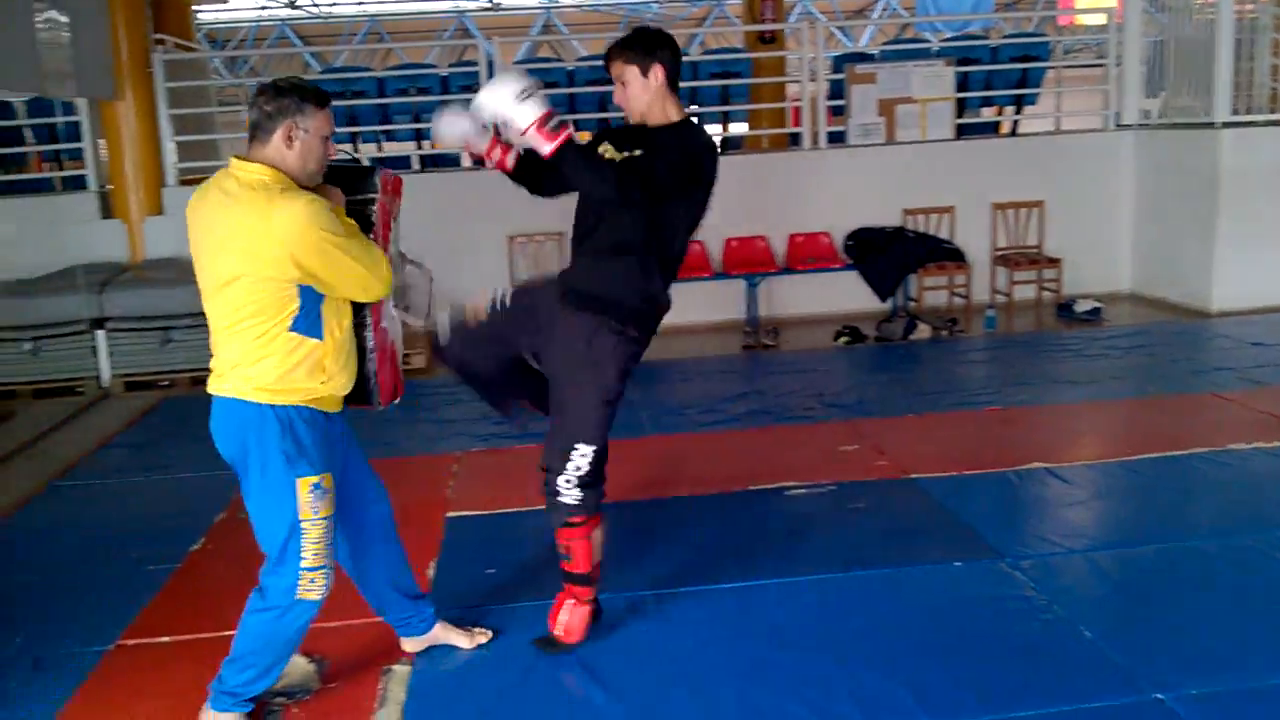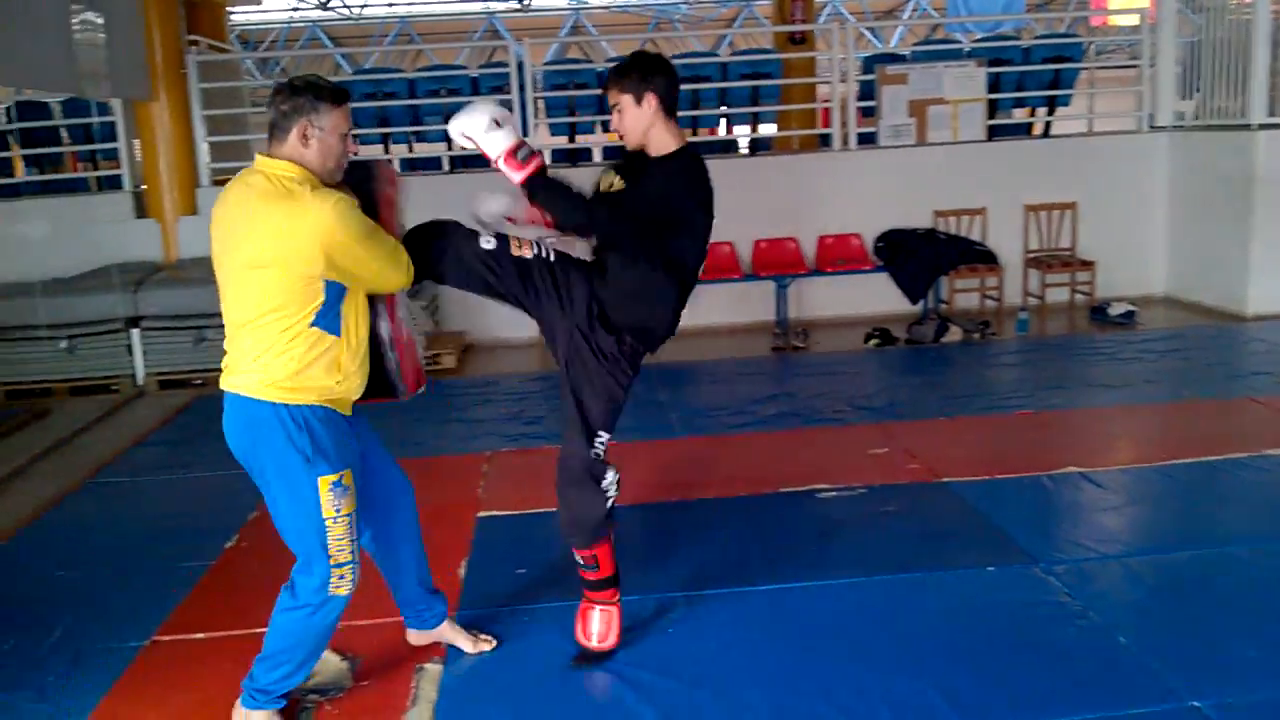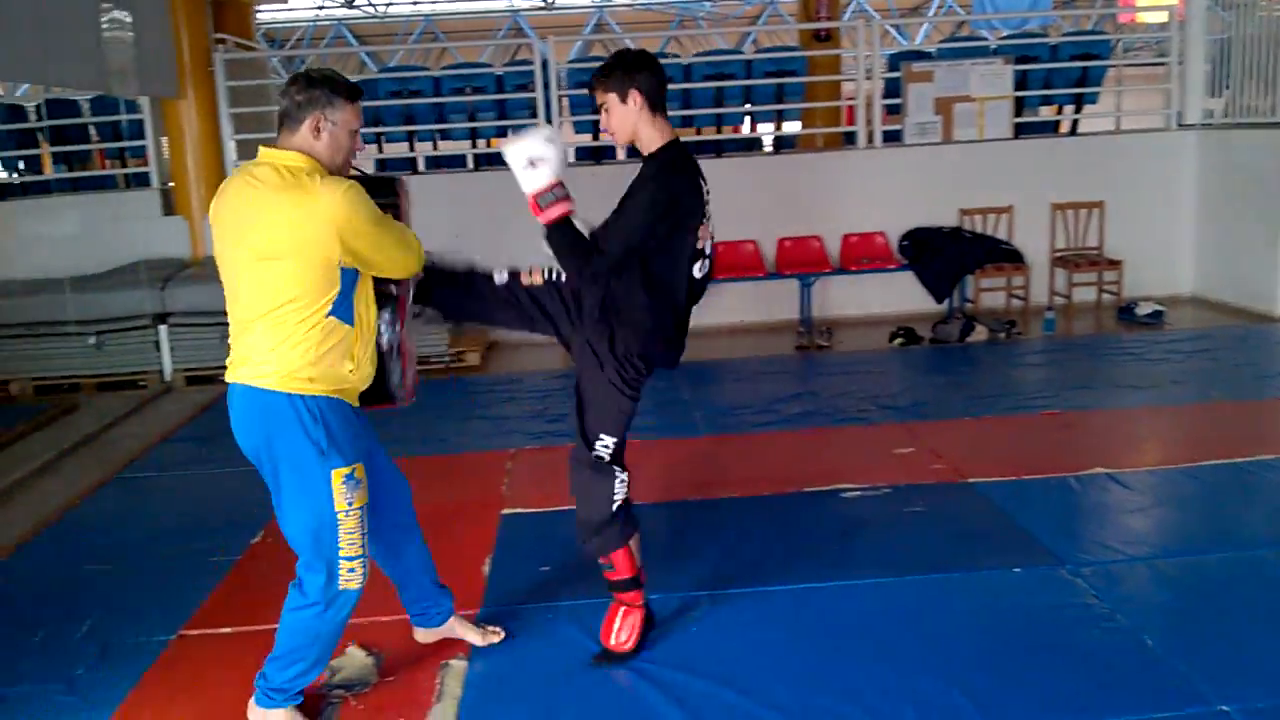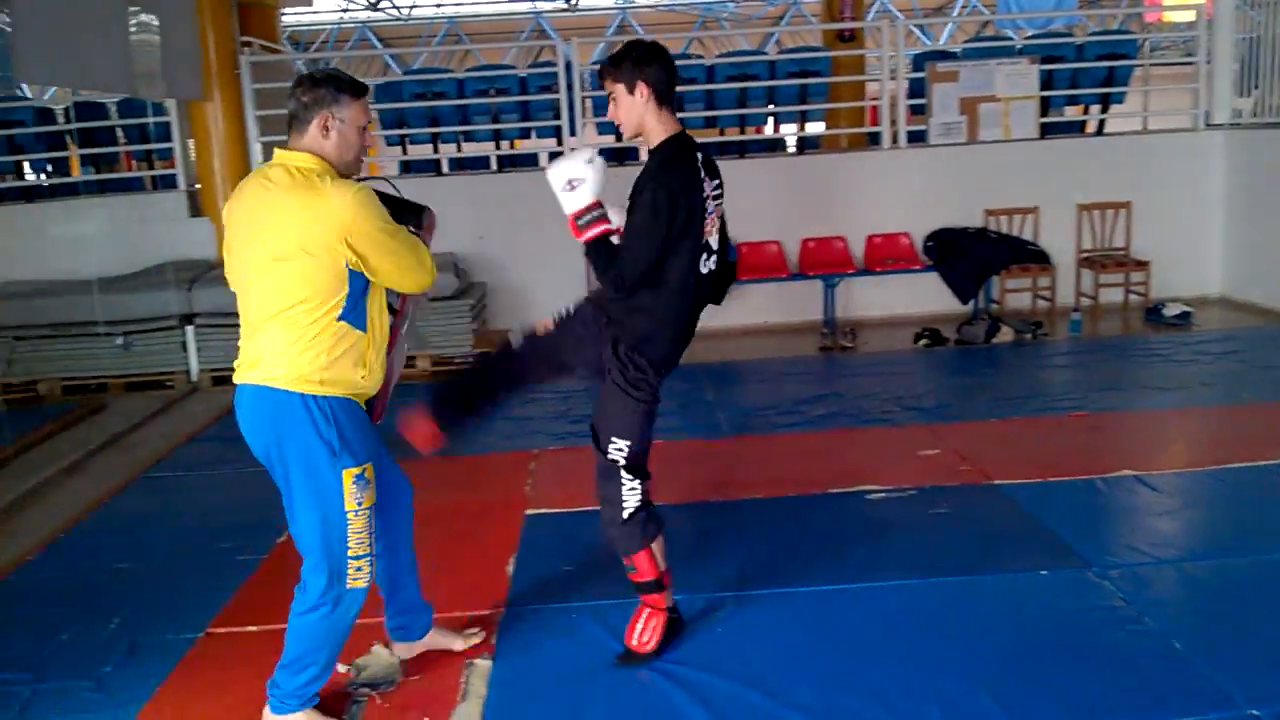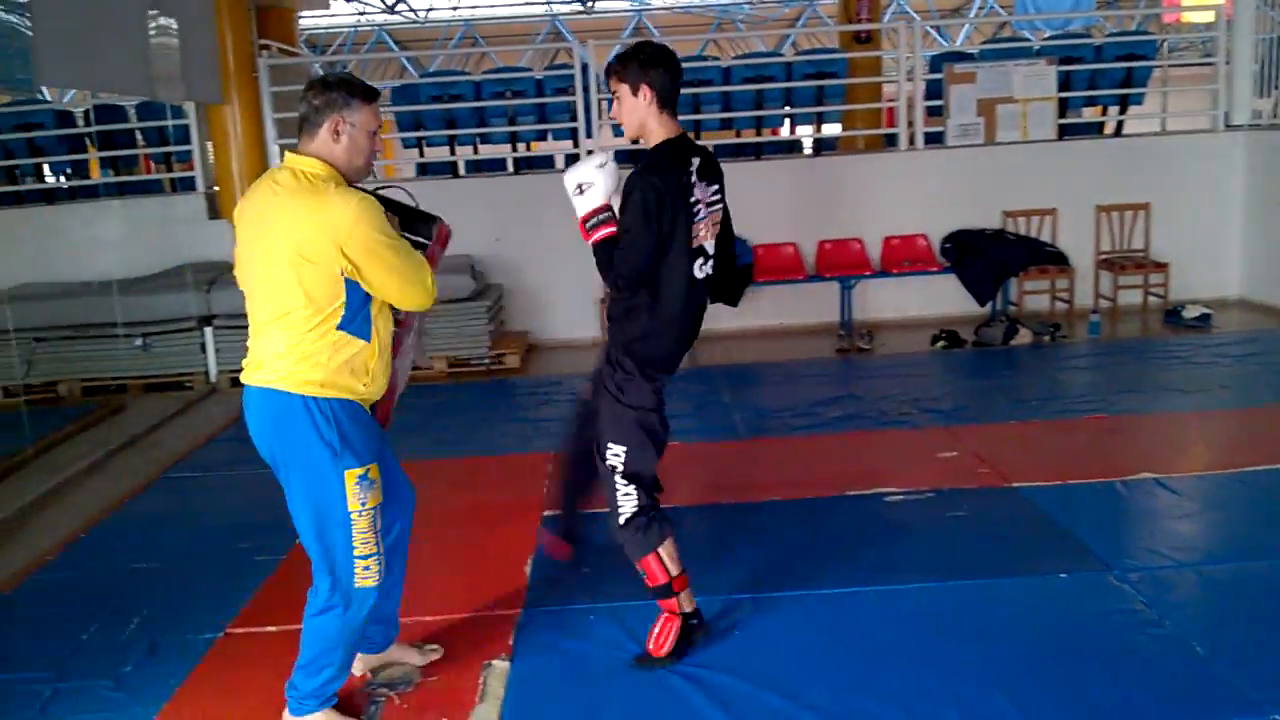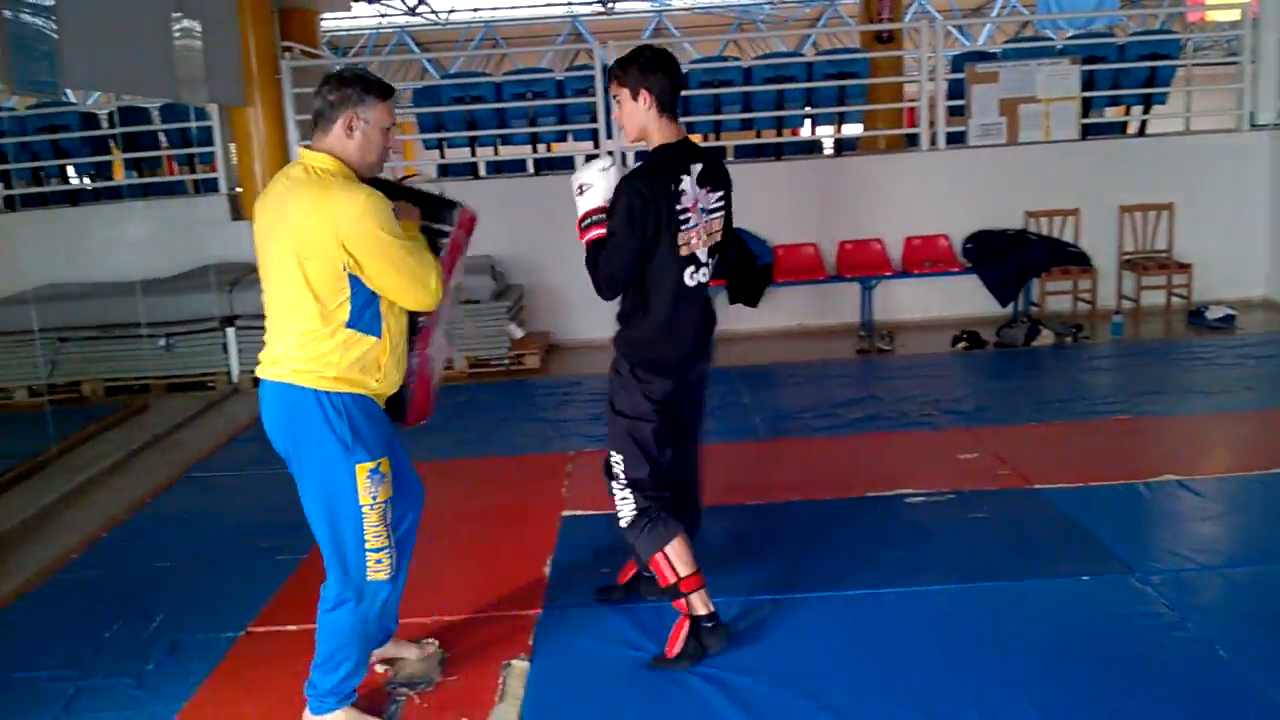
dt=0.1s
person 1, frame 1
left shoulder: (214, 196)
right shoulder: (295, 214)
right elbow: (374, 280)
right wrist: (336, 213)
left hip: (296, 407)
right hip: (275, 418)
left knee: (366, 516)
right knee: (299, 575)
left ankle: (416, 624)
person 1, frame 2
left shoulder: (231, 196)
right shoulder: (325, 211)
right elbow: (396, 273)
right wrist: (366, 214)
left hip: (293, 404)
right hip: (288, 416)
left knee: (389, 502)
right knee: (327, 571)
left ankle: (426, 618)
person 1, frame 3
left shoulder: (232, 191)
right shoulder: (334, 200)
right elbow: (406, 260)
right wrist: (371, 212)
left hip: (265, 393)
right hip: (299, 409)
left knee: (388, 500)
right knee: (335, 567)
left ankle: (432, 614)
person 1, frame 4
left shoulder: (246, 195)
right shoulder: (344, 201)
right elbow: (417, 273)
right wrist: (390, 230)
left hip: (270, 392)
right hip: (307, 407)
left knee: (388, 505)
right knee: (341, 564)
left ankle: (412, 630)
person 1, frame 5
left shoulder: (259, 196)
right shoulder: (347, 209)
right elbow: (418, 291)
right wrist: (391, 240)
left hip: (277, 395)
right hip: (313, 410)
left knee: (393, 505)
right knee: (350, 563)
left ankle: (375, 642)
person 1, frame 6
left shoulder: (285, 189)
right shoulder: (352, 203)
right elbow: (423, 291)
right wrist: (406, 229)
left hip: (312, 391)
right hip: (325, 404)
left knee: (401, 502)
right knee: (361, 555)
left ankle: (374, 637)
person 2, frame 1
left shoulder: (690, 151)
right shoulder: (624, 141)
left elbow: (607, 184)
right elbow: (549, 178)
left wrist: (538, 124)
right wrist: (491, 145)
left hip: (612, 323)
right hip: (566, 297)
left knee: (570, 470)
right knee: (463, 344)
left ankle: (580, 598)
person 2, frame 2
left shoulder: (682, 180)
right shoulder: (644, 170)
left elbow: (589, 218)
left wrist: (510, 149)
left hip: (615, 339)
right hip: (579, 295)
left knee: (584, 476)
right knee: (449, 243)
left ankle: (603, 600)
person 2, frame 3
left shoulder: (667, 180)
right shoulder: (669, 170)
left elbow: (596, 256)
left wrist: (544, 189)
left hip: (622, 345)
right hip: (588, 305)
left knee: (598, 479)
right knee: (482, 293)
left ankle: (630, 604)
person 2, frame 4
left shoulder: (663, 176)
right shoulder: (696, 161)
left elbow: (627, 269)
right elbow: (718, 270)
left wrist: (584, 208)
left hip: (637, 346)
right hip: (610, 322)
left knee: (622, 481)
right knee: (518, 358)
left ankle: (658, 608)
right ankle: (437, 421)
person 2, frame 5
left shoulder: (658, 181)
right shoulder: (699, 164)
left elbow: (623, 276)
right elbow: (726, 270)
left wrist: (594, 210)
left hip: (639, 353)
right hip: (651, 337)
left knee: (628, 486)
right knee: (588, 428)
left ankle: (681, 613)
right ankle: (569, 534)
person 2, frame 6
left shoulder: (639, 187)
right shoulder: (711, 170)
left elbow: (608, 282)
left wrist: (593, 212)
left hip: (648, 359)
right hip: (692, 349)
left knee: (637, 487)
right knee: (671, 471)
left ankle: (702, 617)
right ankle: (651, 568)
